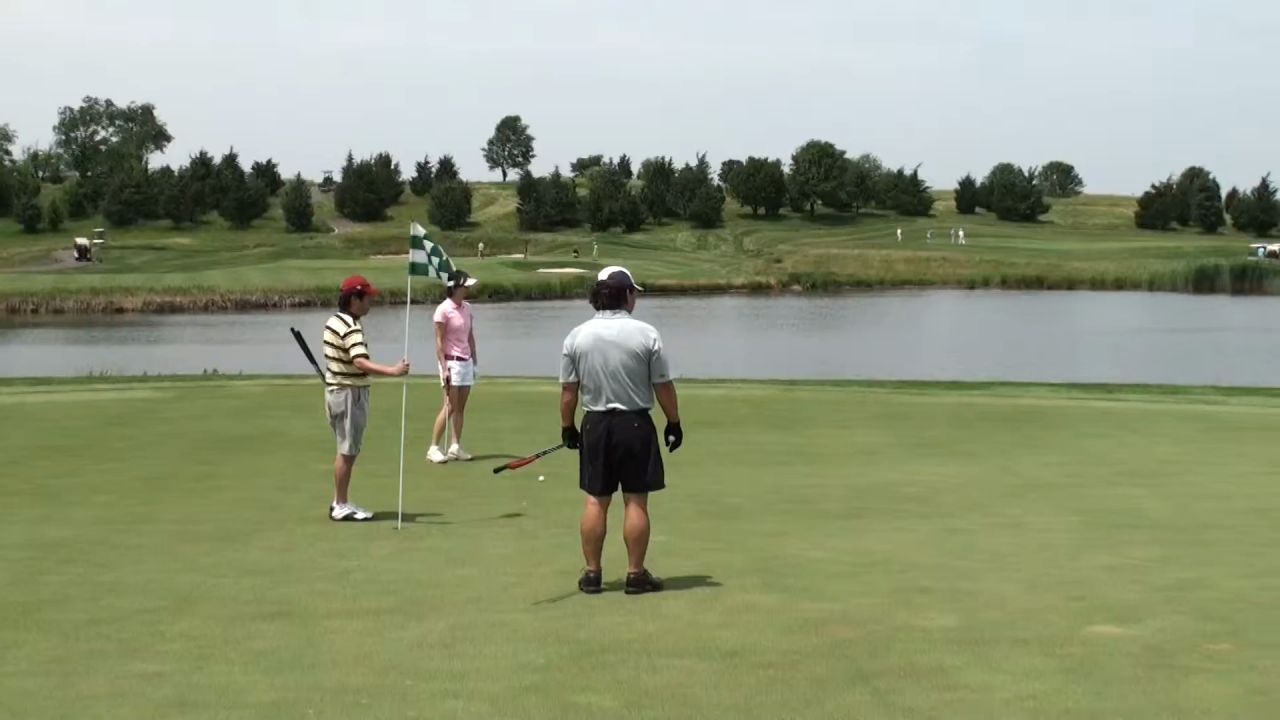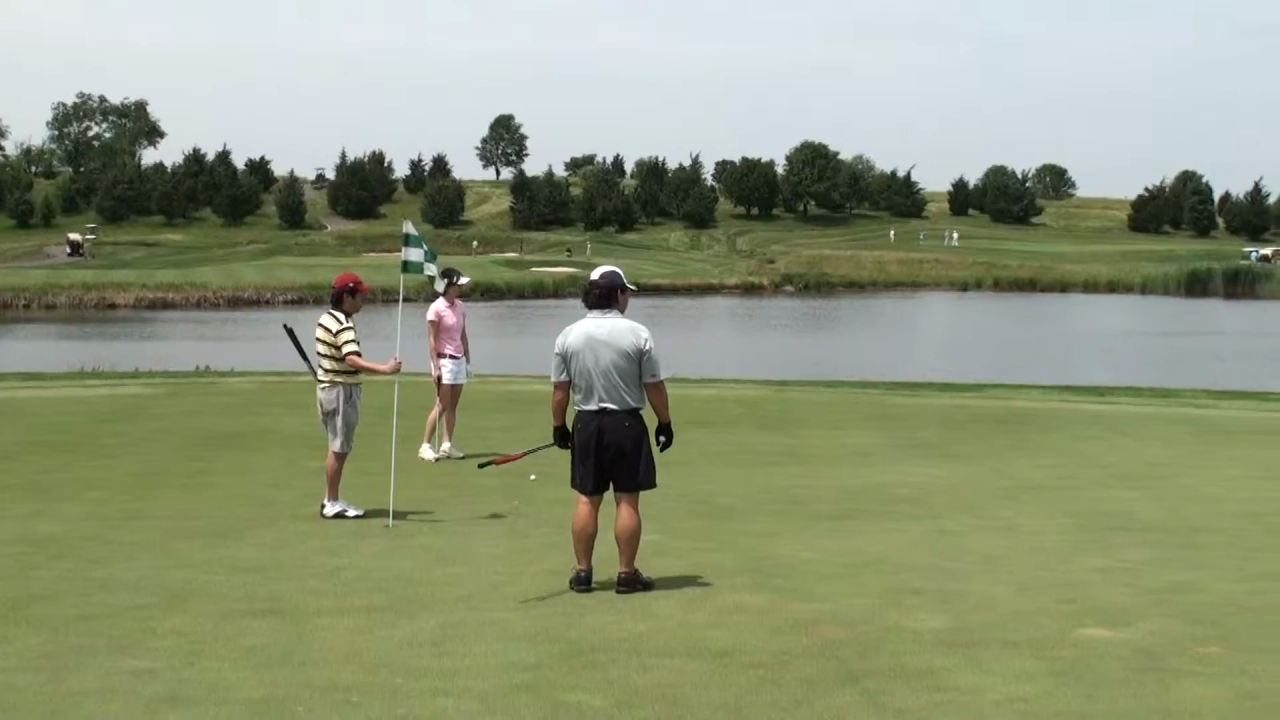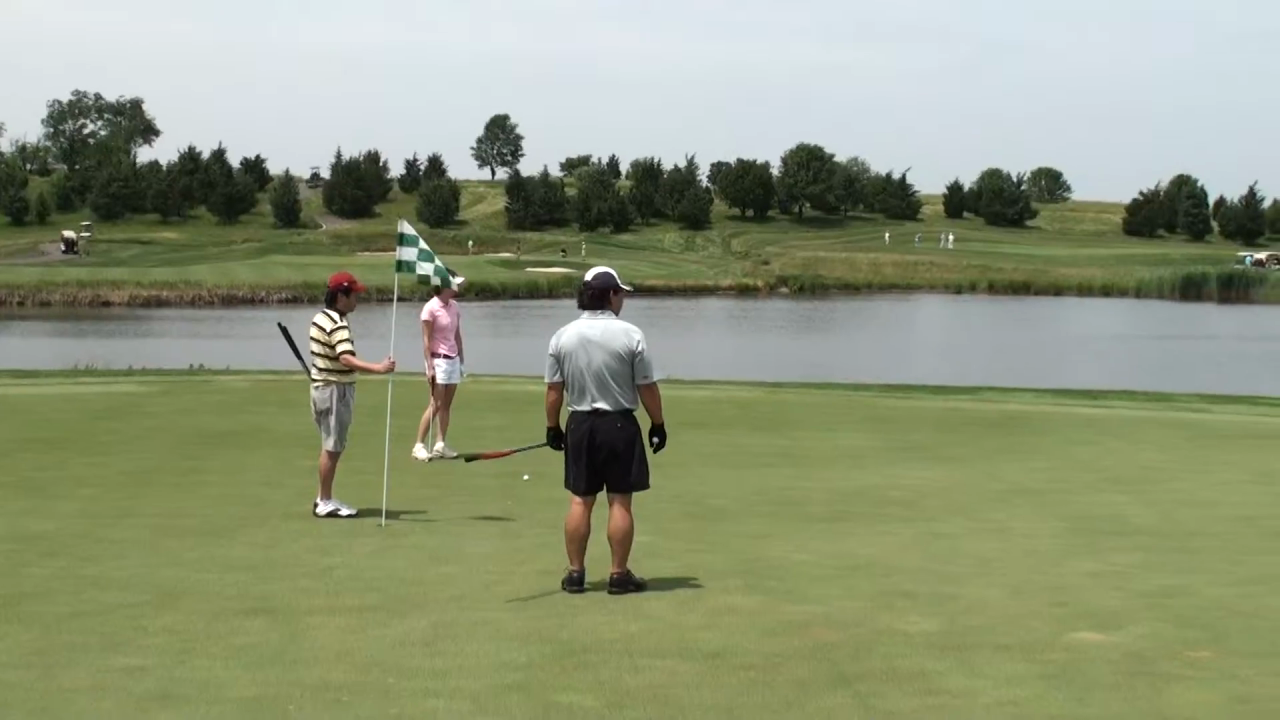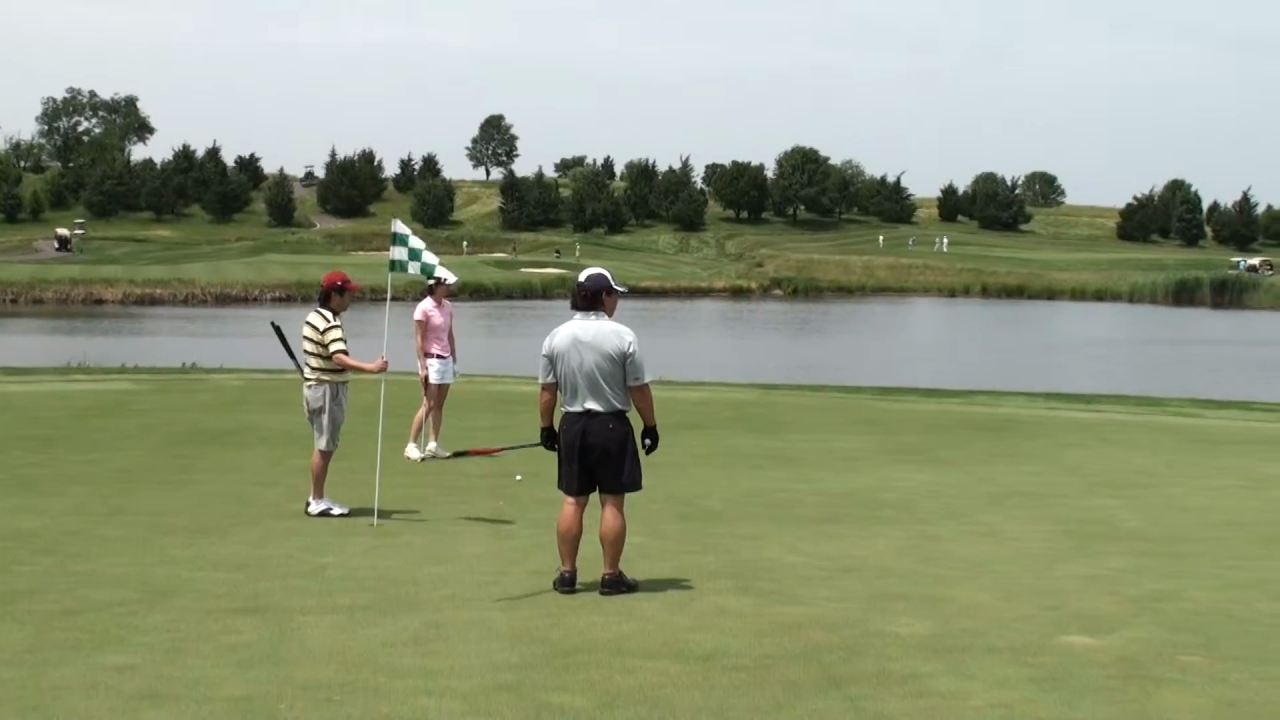
dt=0.2s
person 1, frame 1
left shoulder: (577, 336)
right shoulder: (646, 334)
left elbow: (569, 390)
right elbow: (663, 386)
left wrist: (568, 427)
right wrist: (674, 423)
left hip: (595, 424)
right hip: (635, 424)
left knee: (595, 500)
right knee: (636, 501)
left ankle: (592, 573)
right ankle: (636, 574)
person 1, frame 2
left shoulder: (568, 336)
right shoulder: (637, 334)
left elbow: (560, 389)
right elbow: (654, 386)
left wrist: (559, 426)
right wrist: (664, 423)
left hip: (586, 424)
right hip: (627, 423)
left knee: (587, 500)
right knee: (627, 501)
left ankle: (583, 572)
right ankle: (627, 574)
person 1, frame 3
left shoulder: (563, 336)
right shoulder: (630, 334)
left elbow: (554, 390)
right elbow: (647, 388)
left wrist: (552, 427)
right wrist: (658, 424)
left hip: (580, 425)
right hip: (619, 424)
left knee: (580, 500)
right knee: (620, 501)
left ankle: (575, 572)
right ankle: (619, 574)
person 1, frame 4
left shoulder: (556, 337)
right shoulder: (622, 336)
left elbow: (547, 390)
right elbow: (639, 389)
left wrist: (546, 427)
right wrist: (650, 426)
left hip: (572, 425)
right hip: (612, 425)
left knee: (572, 501)
right knee: (612, 502)
left ankle: (567, 573)
right ankle: (611, 575)
person 2, frame 1
left shoulder: (335, 320)
right shoulder: (350, 327)
right elbow: (360, 362)
right wrist: (392, 371)
left hip: (339, 390)
right hip: (349, 393)
left knee: (346, 450)
right knee: (348, 451)
left ankle: (340, 502)
right ankle: (341, 506)
person 2, frame 2
left shoulder: (327, 318)
right shoulder: (342, 324)
right elbow: (352, 360)
right wrist: (384, 369)
left hip: (330, 388)
right hip: (341, 390)
left knee: (337, 448)
right knee: (339, 449)
left ankle: (331, 500)
right ankle: (332, 504)
person 2, frame 3
left shoulder: (321, 317)
right shoulder: (337, 324)
right elbow: (346, 359)
right wrist: (378, 368)
left hip: (324, 386)
right hip: (335, 389)
left knee: (331, 446)
right knee: (332, 448)
left ankle: (324, 498)
right ankle: (325, 502)
person 2, frame 4
left shoulder: (314, 316)
right shoulder: (330, 323)
right elbow: (339, 358)
right wrist: (370, 367)
left hip: (317, 385)
right hip: (328, 388)
left knee: (323, 446)
right knee: (325, 447)
left ankle: (316, 497)
right ankle: (317, 501)
person 3, frame 1
left shoulder: (467, 308)
right shoulder: (443, 310)
right elbow: (439, 341)
left wrist: (474, 362)
right wrist: (444, 367)
left hip: (466, 361)
right hip: (452, 362)
left knee: (460, 407)
right knee: (449, 407)
left ankle: (455, 447)
right ankle: (434, 448)
person 3, frame 2
left shoulder: (460, 306)
right shoulder: (436, 308)
right elbow: (432, 339)
left wrist: (467, 360)
right wrist: (436, 366)
left hip: (459, 360)
right hip: (444, 360)
left knee: (453, 405)
right knee: (441, 405)
left ankle: (447, 445)
right ankle: (426, 446)
person 3, frame 3
left shoulder: (455, 306)
right shoulder: (430, 308)
right elbow: (426, 339)
left wrist: (461, 360)
right wrist: (429, 366)
left hip: (453, 359)
right hip: (439, 360)
left knee: (447, 405)
right knee: (435, 405)
left ankle: (440, 445)
right ankle: (419, 446)
person 3, frame 4
left shoulder: (447, 306)
right shoulder: (423, 308)
right elbow: (419, 339)
left wrist: (454, 360)
right wrist: (422, 366)
left hip: (446, 360)
right hip: (431, 360)
left knee: (439, 405)
right knee: (428, 404)
left ankle: (433, 445)
right ankle: (411, 445)
